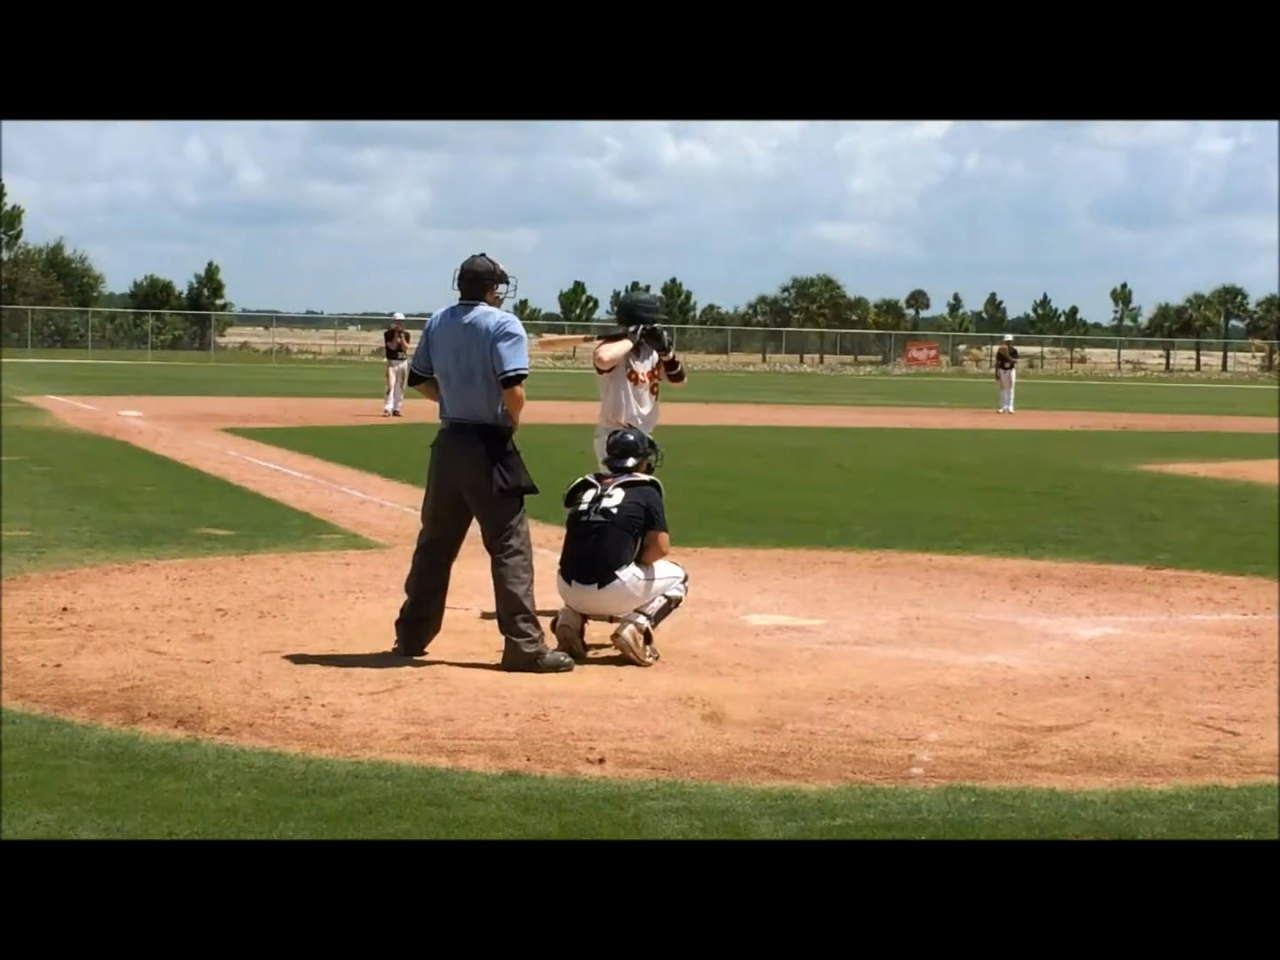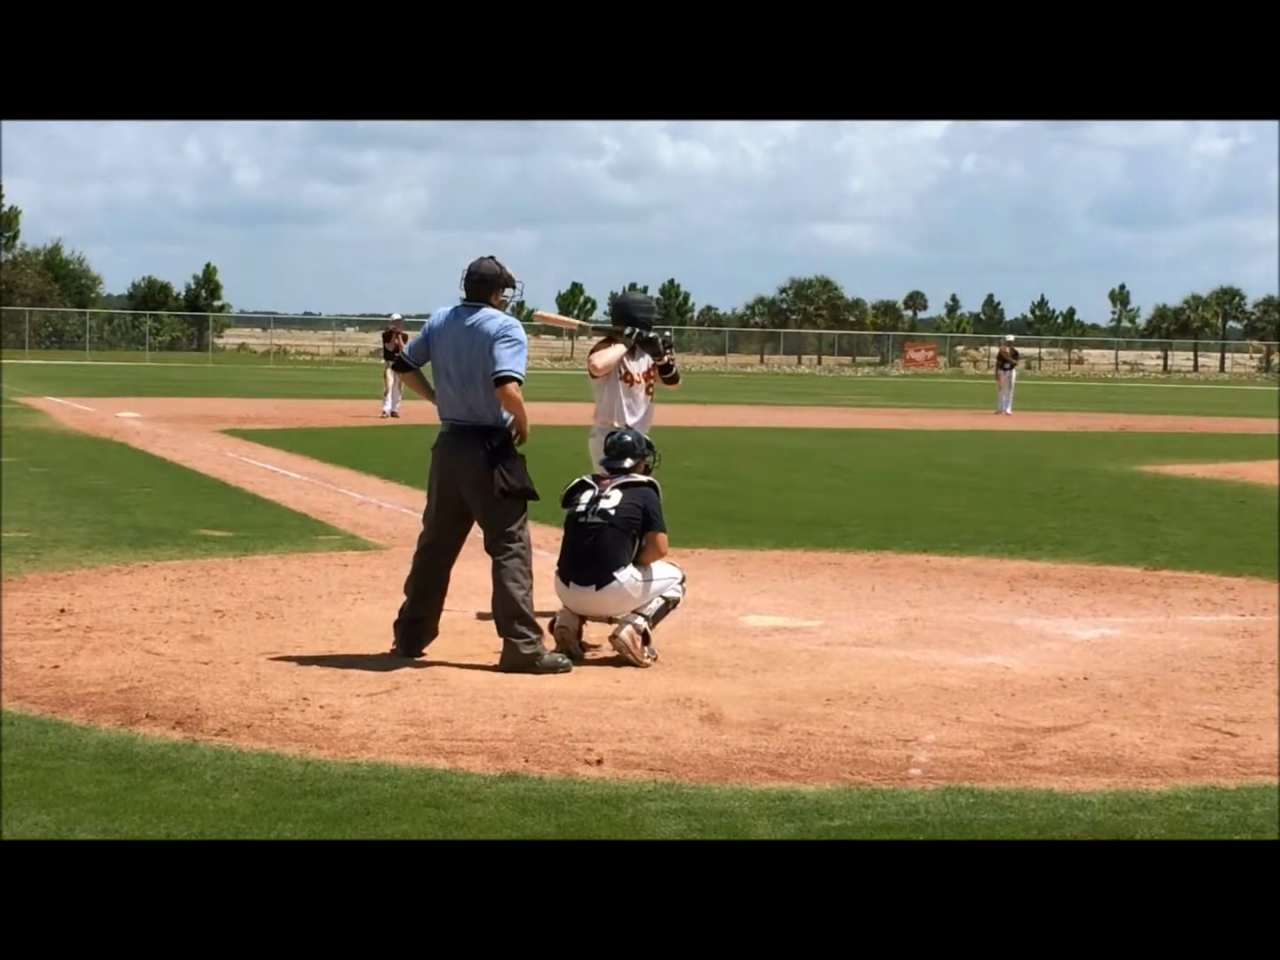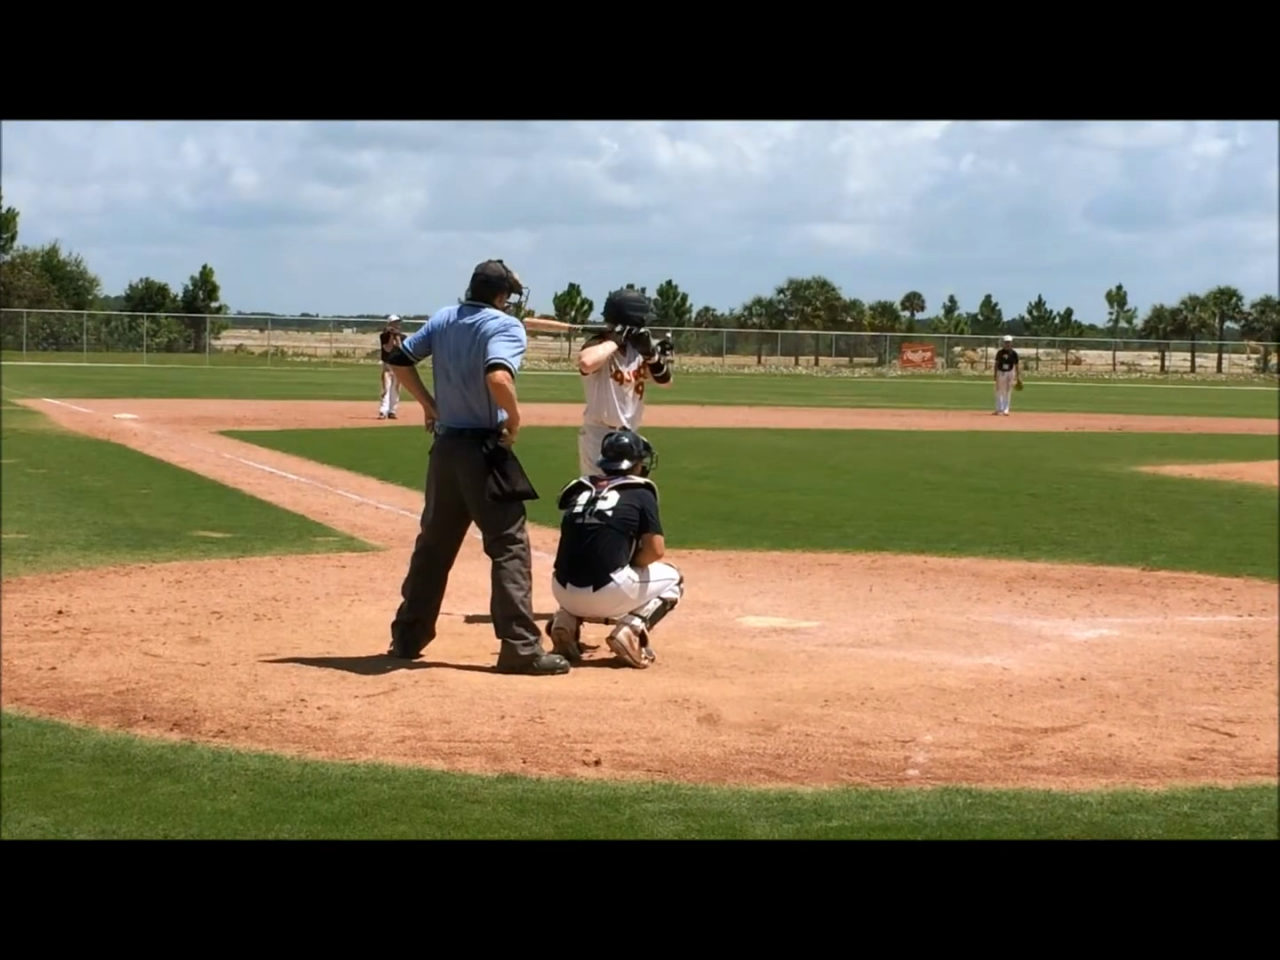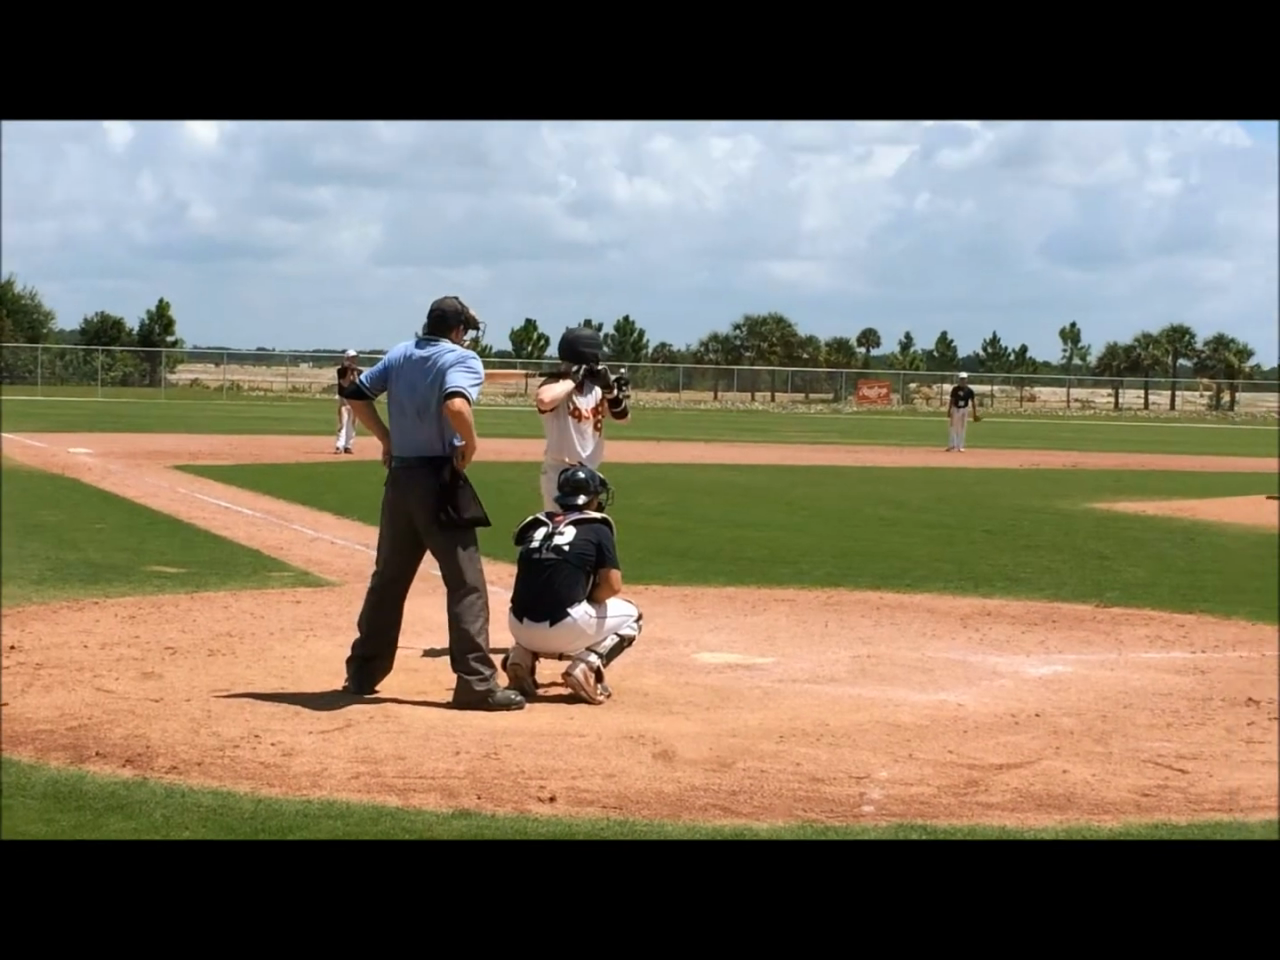
dt=0.4s
person 1, frame 1
left shoulder: (437, 322)
right shoulder: (503, 324)
left elbow: (418, 380)
right elbow: (513, 391)
right wrist: (511, 420)
left hip: (447, 443)
right hip: (487, 445)
left knee: (434, 543)
right knee: (509, 545)
left ankle: (411, 635)
right ankle: (525, 646)
person 1, frame 2
left shoulder: (440, 320)
right shoulder: (505, 327)
left elbow: (403, 366)
right elbow: (506, 389)
right wrist: (522, 421)
left hip: (448, 444)
right hip: (488, 448)
left knee: (435, 543)
right knee: (510, 546)
left ankle: (409, 636)
right ankle: (523, 647)
person 1, frame 3
left shoulder: (442, 319)
right shoulder: (505, 326)
left elbow: (399, 360)
right elbow: (497, 378)
left wrist: (429, 405)
right wrist: (514, 419)
left hip: (445, 446)
right hip: (482, 449)
left knee: (433, 544)
right knee: (510, 547)
left ankle: (407, 637)
right ankle: (521, 649)
person 1, frame 4
left shoulder: (399, 354)
right shoulder: (463, 359)
left elbow: (356, 395)
right elbow: (456, 406)
right wrist: (469, 445)
left hip: (400, 478)
right hip: (437, 479)
left knee: (388, 579)
right knee: (466, 581)
left ankle: (362, 673)
right ankle: (477, 684)
person 2, frame 1
left shoulder: (585, 487)
right shoulder: (646, 490)
right elbow: (660, 548)
left hip: (569, 589)
right hip: (611, 589)
right knee: (677, 577)
left ankle: (571, 618)
right ankle: (636, 626)
person 2, frame 2
left shoulder: (582, 488)
right shoulder: (643, 491)
right elbow: (659, 548)
left hip: (567, 590)
right hip: (609, 591)
right knee: (674, 577)
left ankle: (570, 619)
right ankle: (634, 628)
person 2, frame 3
left shoulder: (580, 489)
right shoulder: (640, 493)
right elbow: (655, 551)
left hip: (564, 592)
right hip: (606, 593)
right knee: (672, 578)
left ankle: (566, 621)
right ankle: (632, 629)
person 2, frame 4
left shoulder: (536, 525)
right shoulder: (597, 527)
right elbow: (612, 586)
left hip: (520, 627)
right hip: (564, 627)
right knee: (631, 615)
left ankle: (522, 655)
right ankle: (587, 665)
